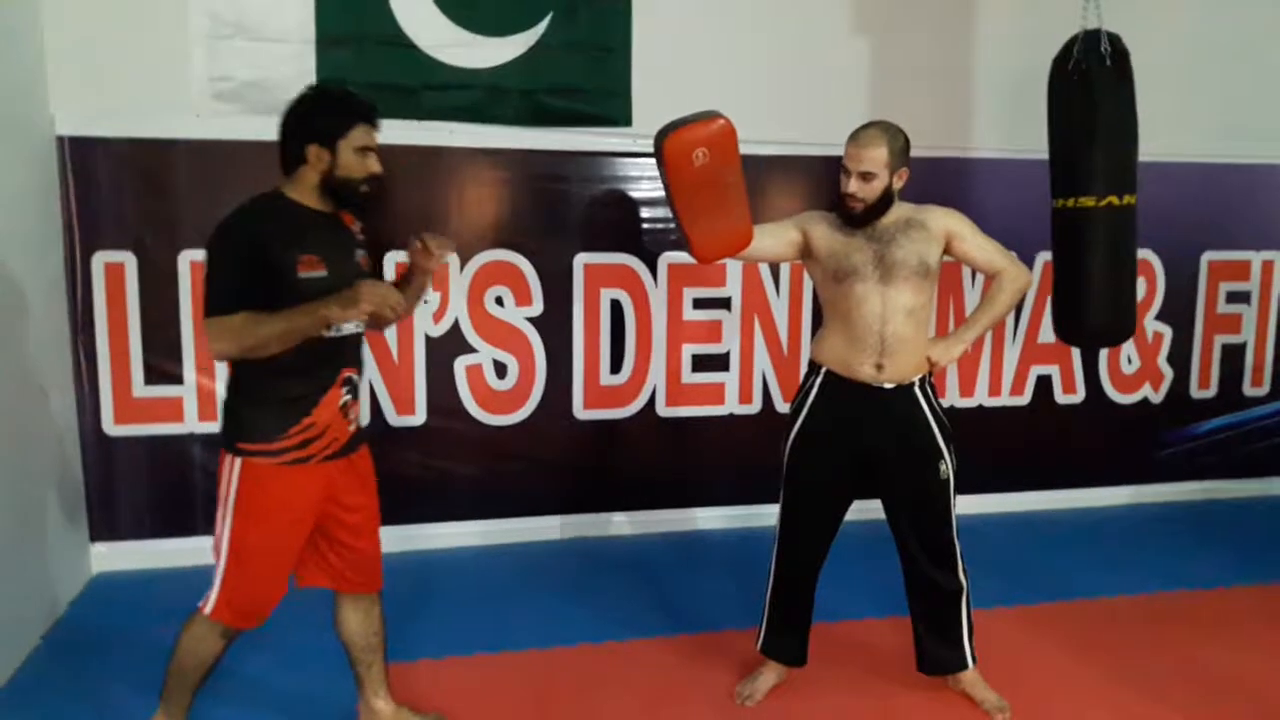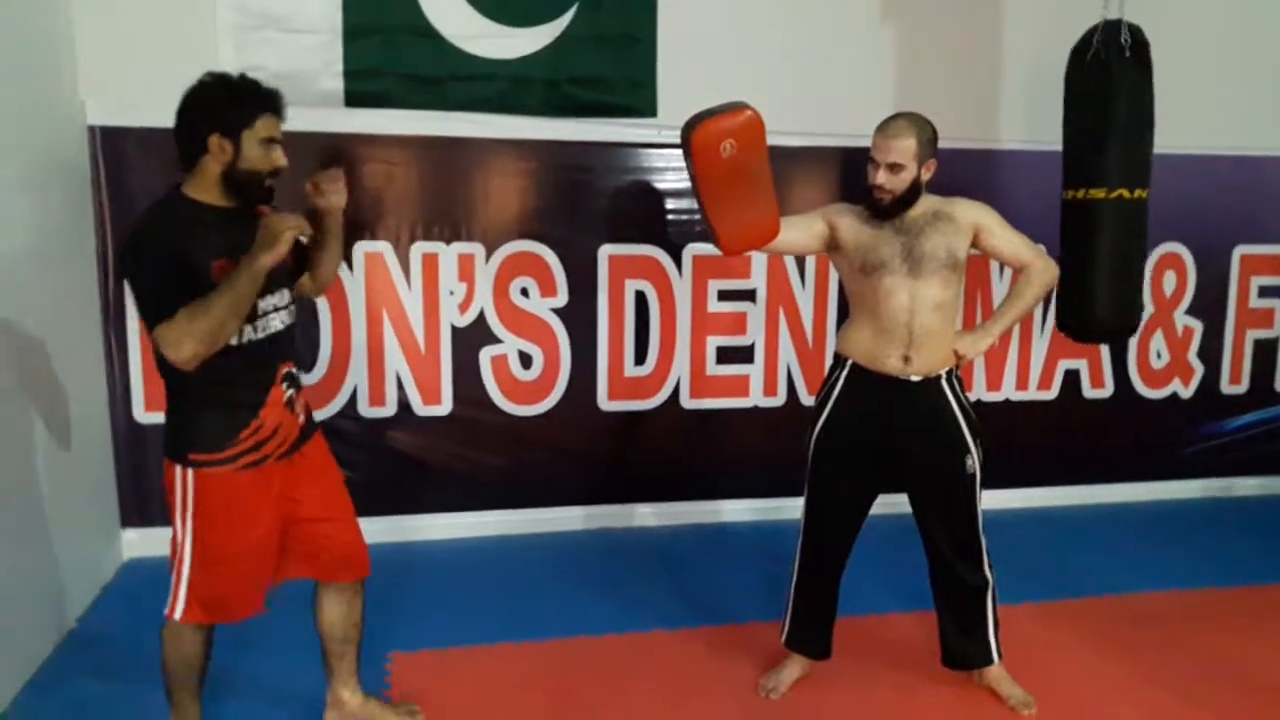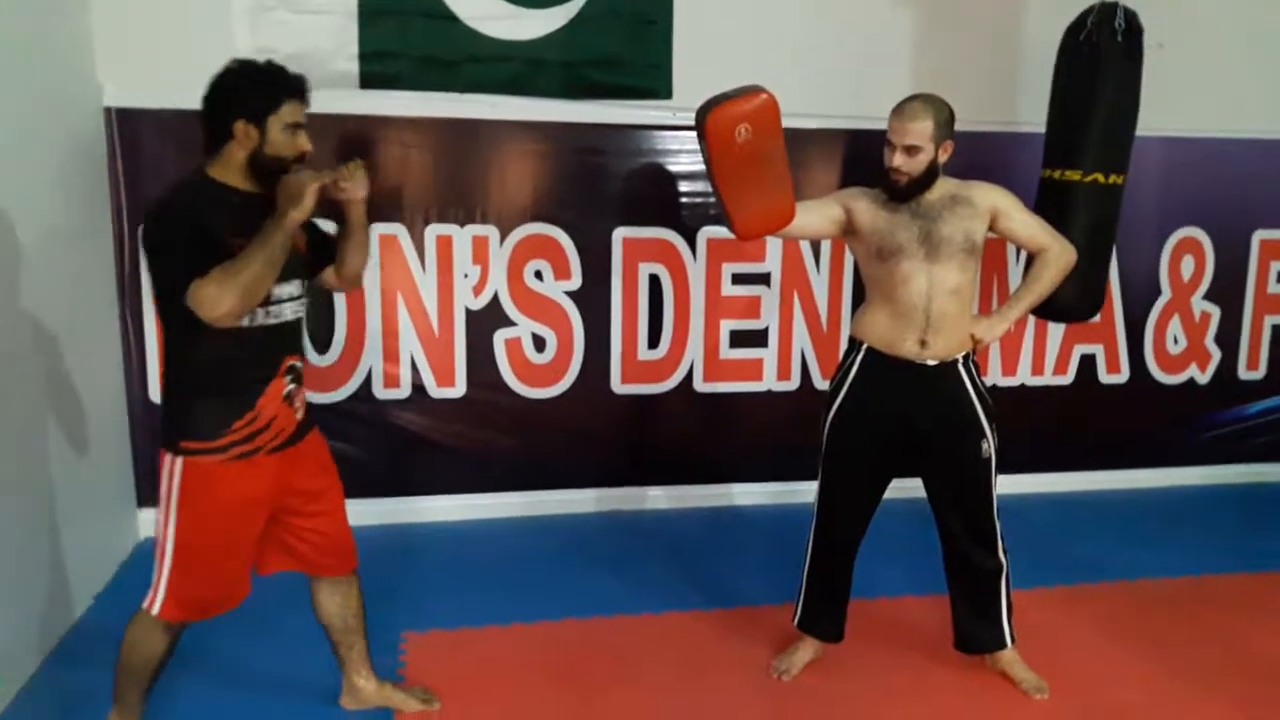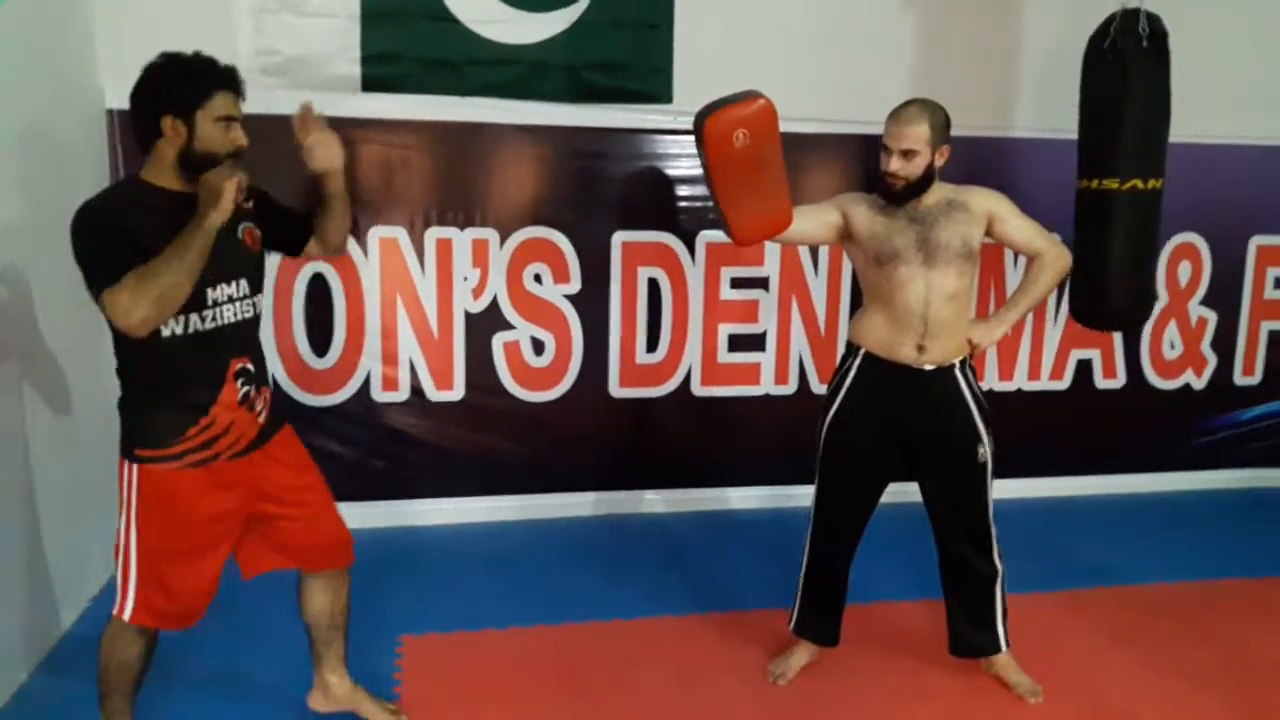
dt=0.7s
person 1, frame 1
left shoulder: (347, 226)
right shoulder: (250, 230)
left elbow: (377, 313)
right elbow: (223, 338)
left wrist: (417, 276)
right wrist: (335, 305)
left hip: (343, 445)
right hip: (268, 454)
left knee: (360, 578)
right knee: (231, 602)
person 1, frame 2
left shoulder: (255, 216)
right shoulder: (160, 236)
left elbow: (314, 282)
right elbow: (184, 346)
left wrist: (331, 216)
right wrist: (257, 259)
left hip: (295, 437)
right hip: (216, 457)
left knee: (344, 563)
right knee: (199, 600)
person 1, frame 3
left shoulder: (274, 204)
right shoulder: (179, 213)
left elbow: (344, 277)
right elbow: (221, 304)
left wrist: (353, 209)
right wrist: (286, 217)
left hip: (291, 432)
right hip: (211, 448)
left knee: (334, 558)
right knee: (176, 596)
person 1, frame 4
left shoulder: (241, 200)
right shoulder: (108, 218)
left elbow: (327, 244)
right elbow: (135, 314)
left wrist: (330, 176)
right wrist: (204, 222)
left hip: (262, 437)
right hip: (171, 457)
left knee: (327, 551)
right knee: (145, 605)
person 2, frame 1
left shoulder: (937, 224)
right shoulder: (815, 229)
left elbow: (1013, 274)
left wrist: (960, 339)
left hip: (907, 406)
right hip: (831, 402)
left knee: (933, 545)
right knee: (800, 541)
left ankle: (957, 664)
right ankle: (779, 656)
person 2, frame 2
left shoulder: (964, 217)
right shoulder: (842, 221)
left elbow: (1041, 268)
left wrist: (987, 333)
left hip: (934, 399)
right hip: (857, 394)
left knee: (958, 539)
right knee: (825, 534)
left ankle: (982, 660)
right ankle: (803, 649)
person 2, frame 3
left shoulder: (982, 201)
right shoulder: (858, 206)
left elbow: (1059, 252)
left wrist: (1004, 317)
left hip: (951, 384)
right hip: (872, 379)
left knee: (973, 523)
right knee: (839, 517)
left ankle: (995, 644)
right ankle: (815, 632)
person 2, frame 4
left shoulder: (978, 206)
right shoulder: (855, 212)
left elbow: (1055, 256)
right elbow: (777, 224)
left wrist: (1001, 322)
left hip: (948, 388)
right hip: (869, 383)
left knee: (968, 526)
right knee: (835, 520)
left ankle: (989, 647)
right ankle: (812, 636)
